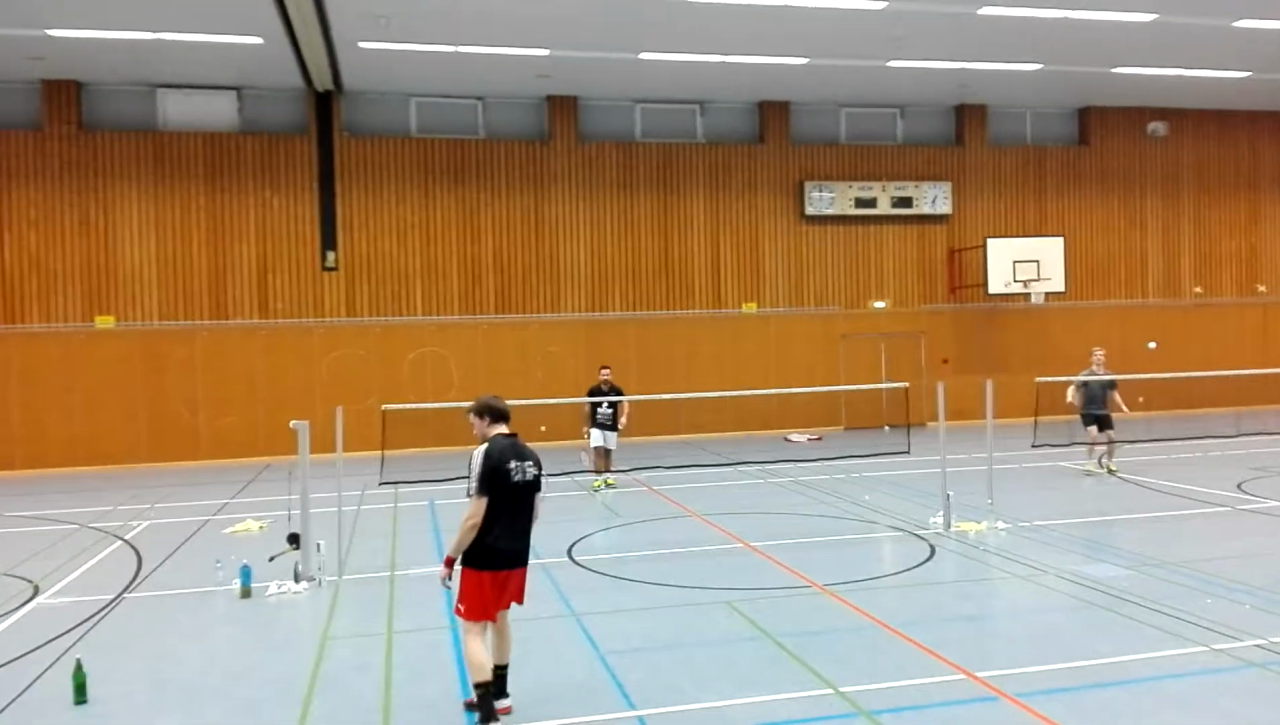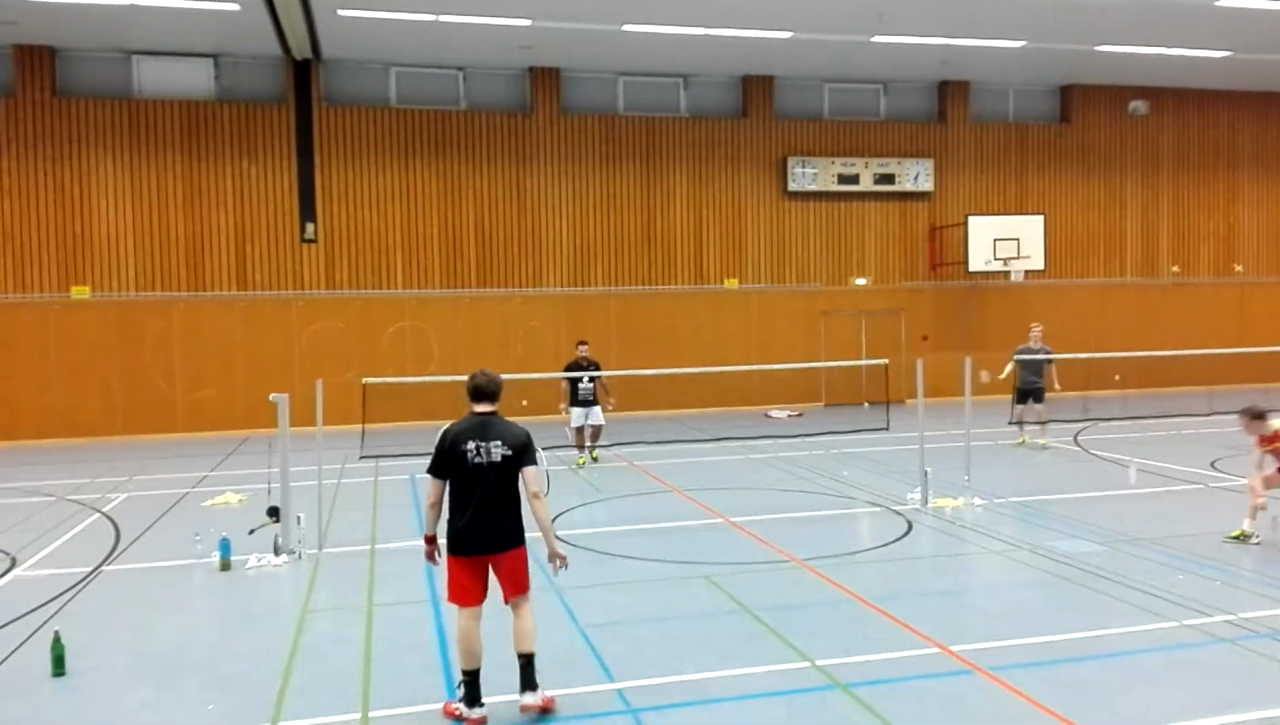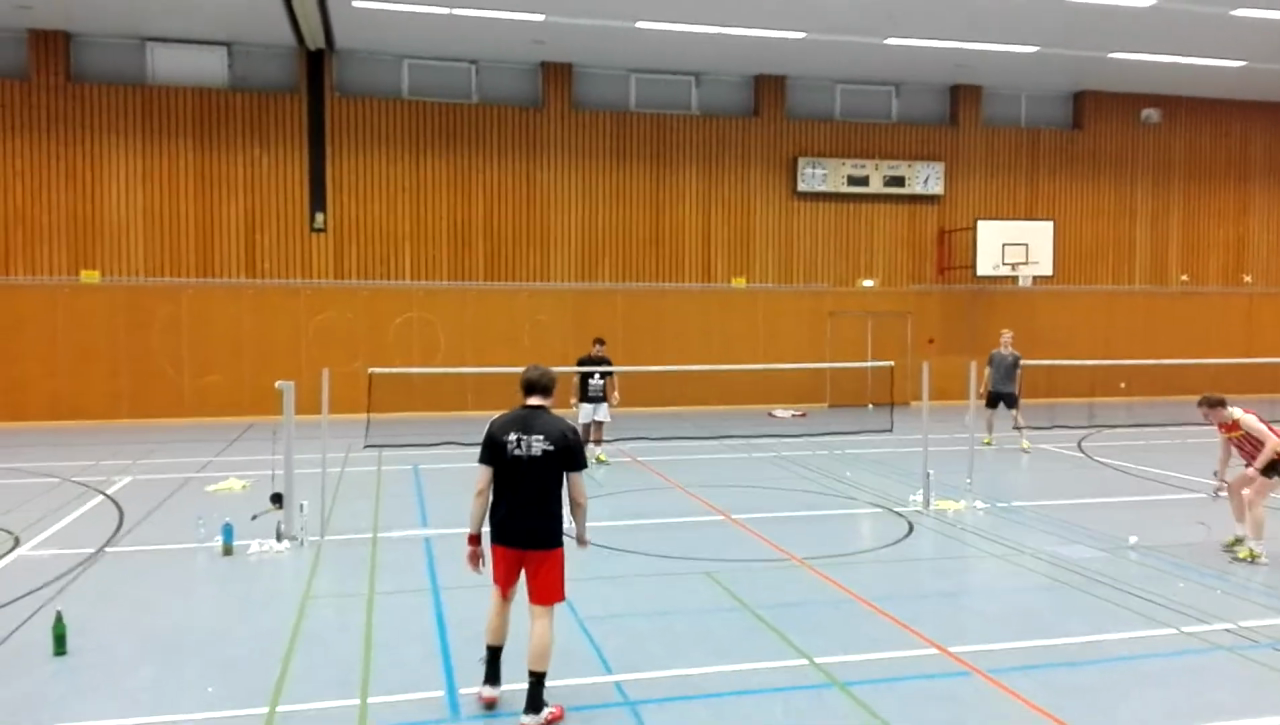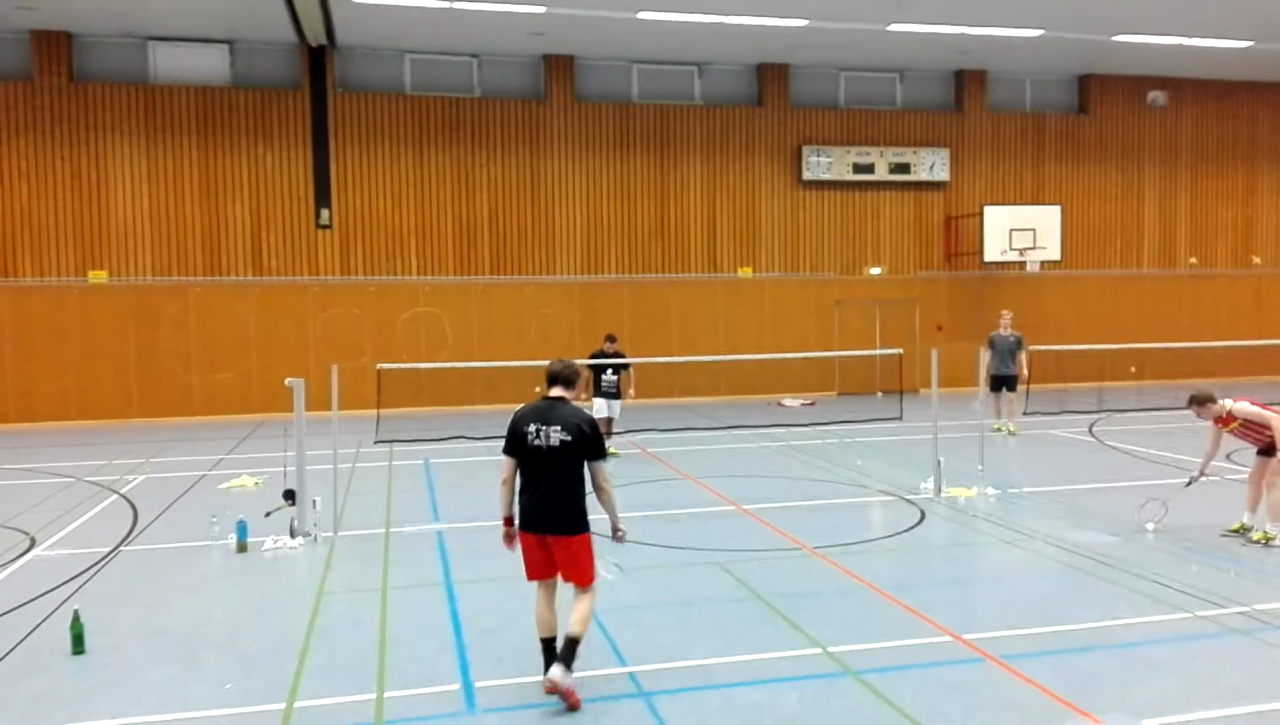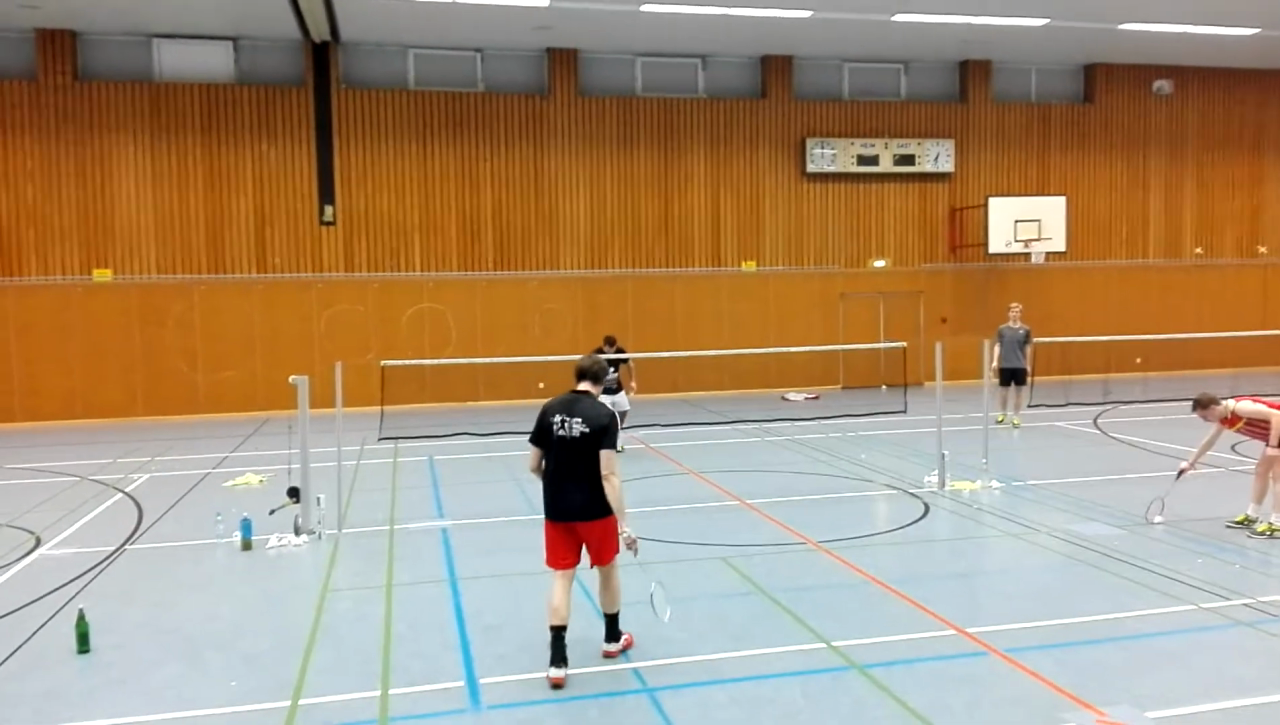
dt=0.5s
person 1, frame 1
left shoulder: (485, 453)
right shoulder: (530, 455)
left elbow: (474, 518)
right elbow: (534, 511)
left wrist: (449, 560)
left hip: (484, 558)
right hip: (517, 555)
left knee: (473, 631)
right knee: (499, 619)
right ankle: (497, 694)
person 1, frame 2
left shoulder: (451, 435)
right shoulder: (518, 435)
left elbow: (433, 499)
right elbow: (535, 493)
left wrist: (430, 538)
right wrist: (551, 543)
left hip: (464, 541)
right hip: (508, 538)
left knee: (469, 616)
right knee: (520, 604)
right ankle: (529, 690)
person 1, frame 3
left shoulder: (498, 426)
right shoulder: (566, 431)
left elbow: (482, 489)
right elbow: (578, 497)
left wrist: (474, 537)
right wrist: (582, 531)
left hip: (504, 533)
right hip: (545, 536)
left knee: (502, 598)
right knee: (542, 615)
left ankle: (491, 682)
person 1, frame 4
left shoulder: (521, 418)
right shoulder: (584, 422)
left elbow: (506, 478)
right elbow: (601, 484)
left wrist: (507, 520)
right wrist: (615, 522)
left hip: (532, 522)
right hip: (570, 523)
left knee: (545, 590)
right knee: (584, 594)
left ankle: (552, 668)
right ankle: (560, 667)
person 1, frame 5
left shoulder: (550, 409)
right shoulder: (603, 415)
left elbow: (534, 466)
right elbow: (608, 474)
right wrist: (623, 524)
left hip: (557, 510)
right hip: (595, 509)
left knee: (562, 579)
right knee: (608, 570)
left ankle: (557, 661)
right ankle: (613, 638)
